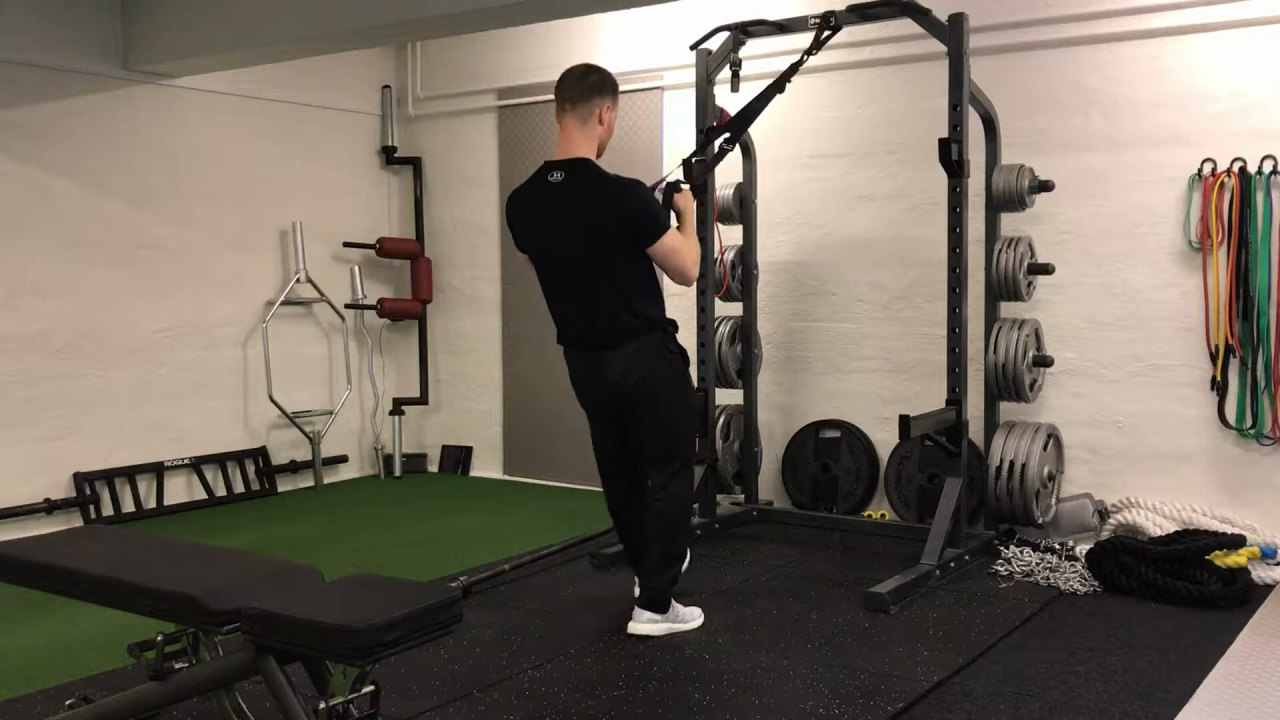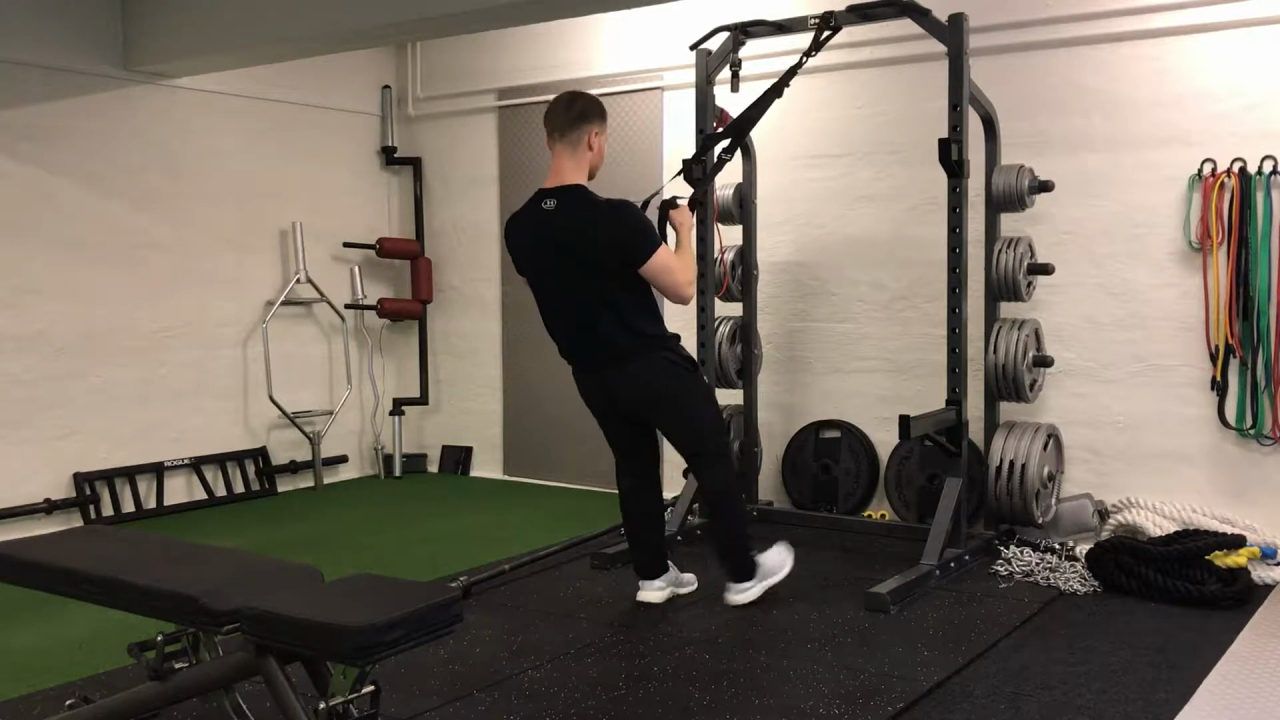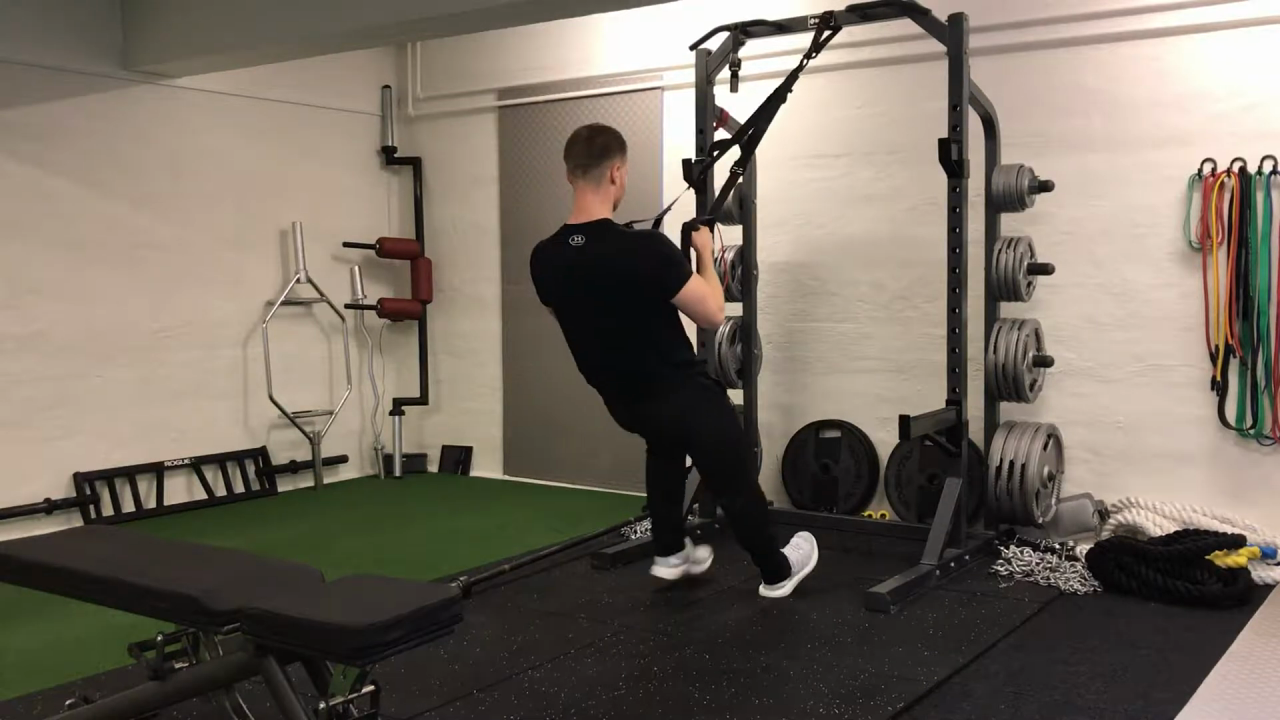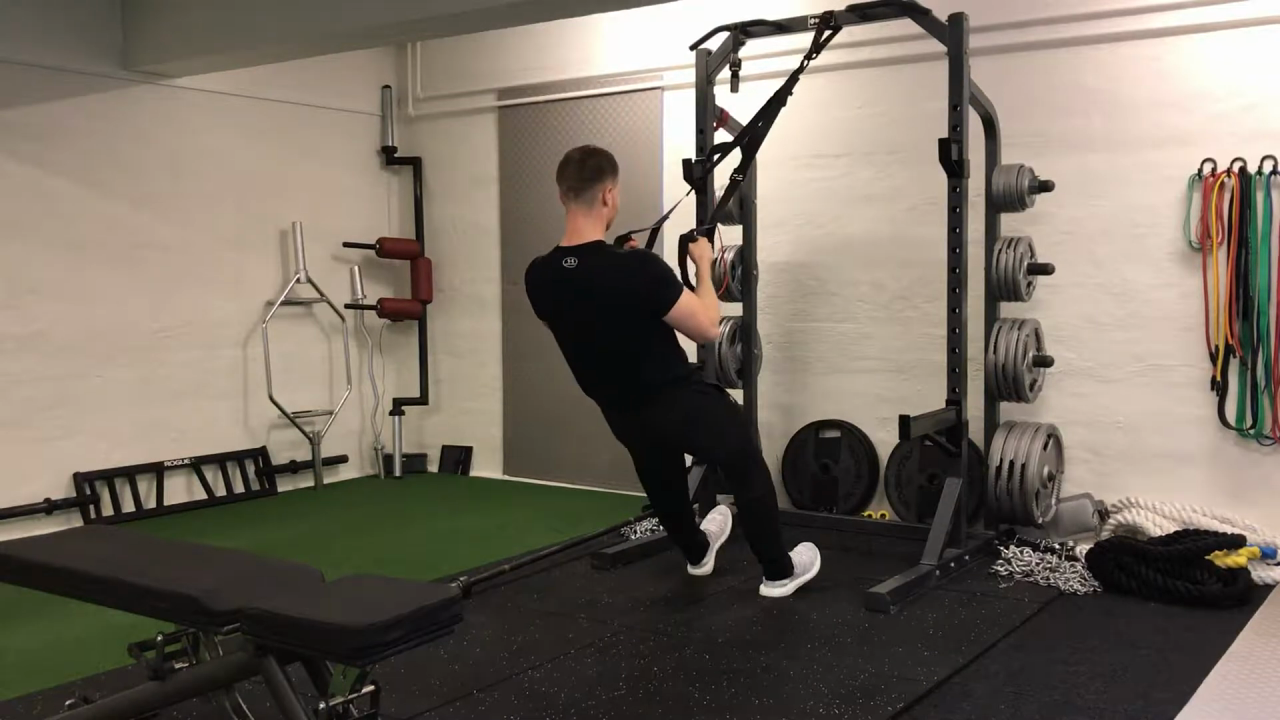
dt=0.4s
person 1, frame 1
left shoulder: (523, 202)
right shoulder: (623, 196)
right elbow: (686, 270)
right wrist: (686, 215)
left hip: (584, 359)
right hip: (644, 355)
left knee: (620, 472)
right knee: (669, 476)
left ankle: (653, 570)
right ankle: (655, 605)
person 1, frame 2
left shoulder: (521, 229)
right shoulder: (614, 218)
right elbow: (681, 289)
right wrist: (684, 232)
left hip: (591, 373)
right hip: (648, 365)
left knee: (634, 465)
right knee: (711, 459)
left ankle: (653, 574)
right ankle: (742, 574)
person 1, frame 3
left shoulder: (545, 260)
right shoulder: (645, 249)
right elbow: (712, 314)
right wrist: (704, 254)
left hip: (622, 400)
right hip: (681, 395)
left knee: (666, 446)
right knee: (734, 479)
left ankle: (671, 552)
right ankle: (777, 572)
person 1, frame 4
left shoulder: (540, 278)
right shoulder: (637, 269)
right elbow: (706, 328)
right wrist: (703, 266)
left hip: (623, 414)
right hip: (681, 403)
left knee: (662, 475)
right knee: (746, 469)
left ankle: (696, 549)
right ankle: (779, 570)
